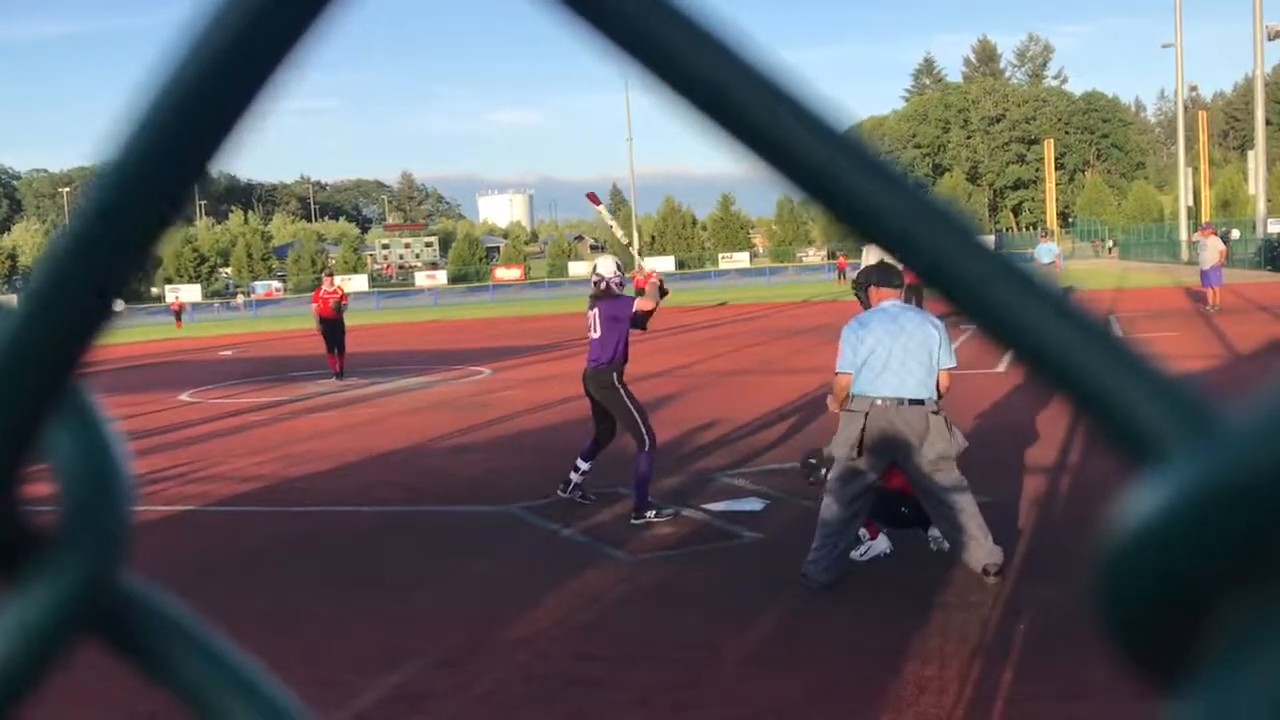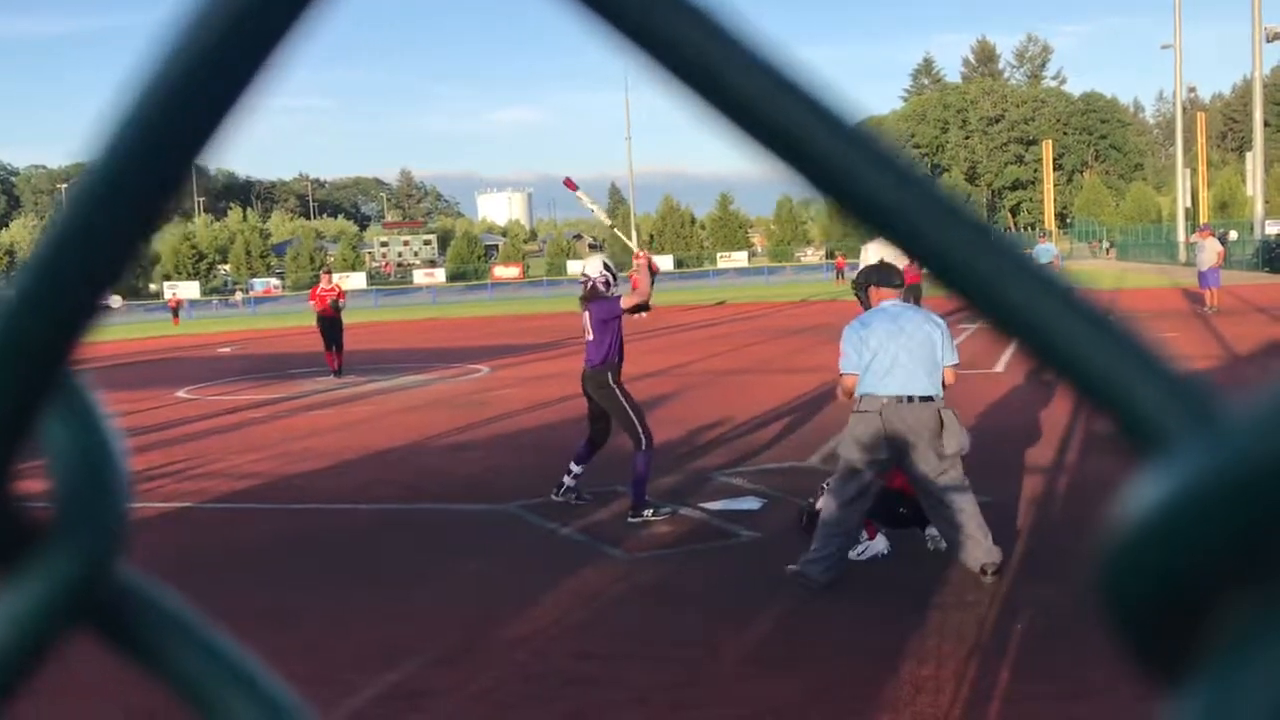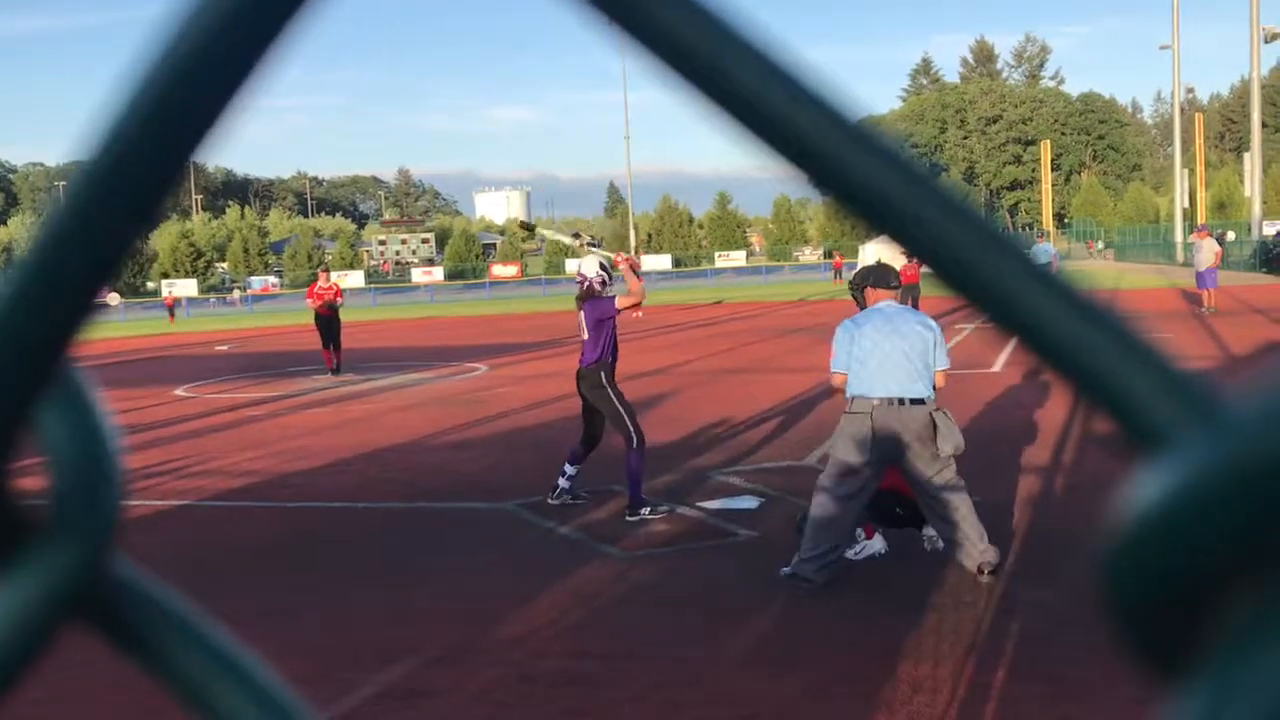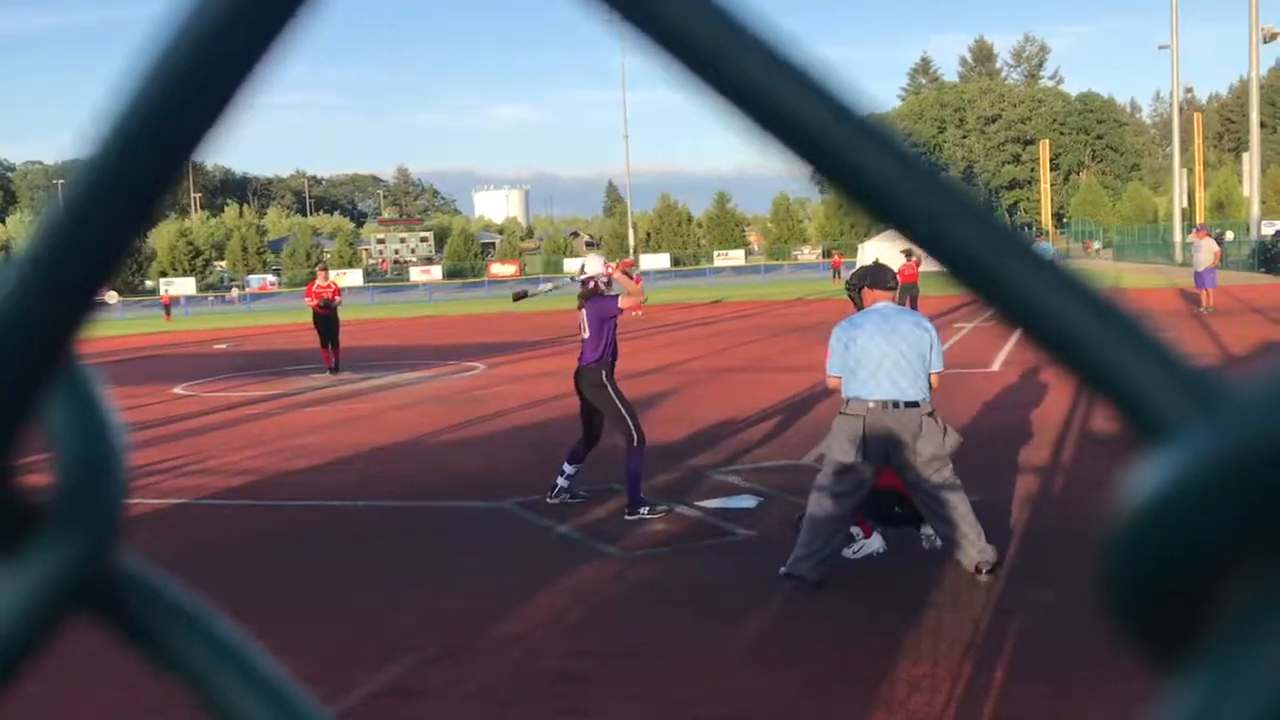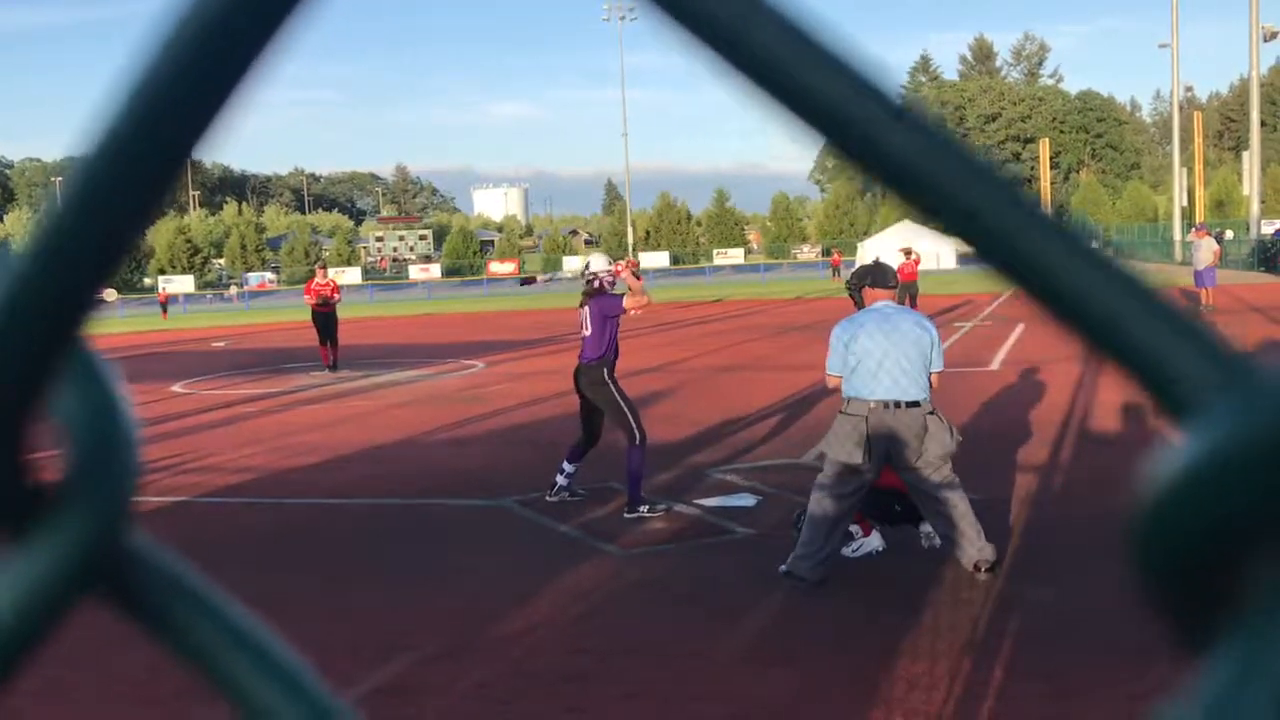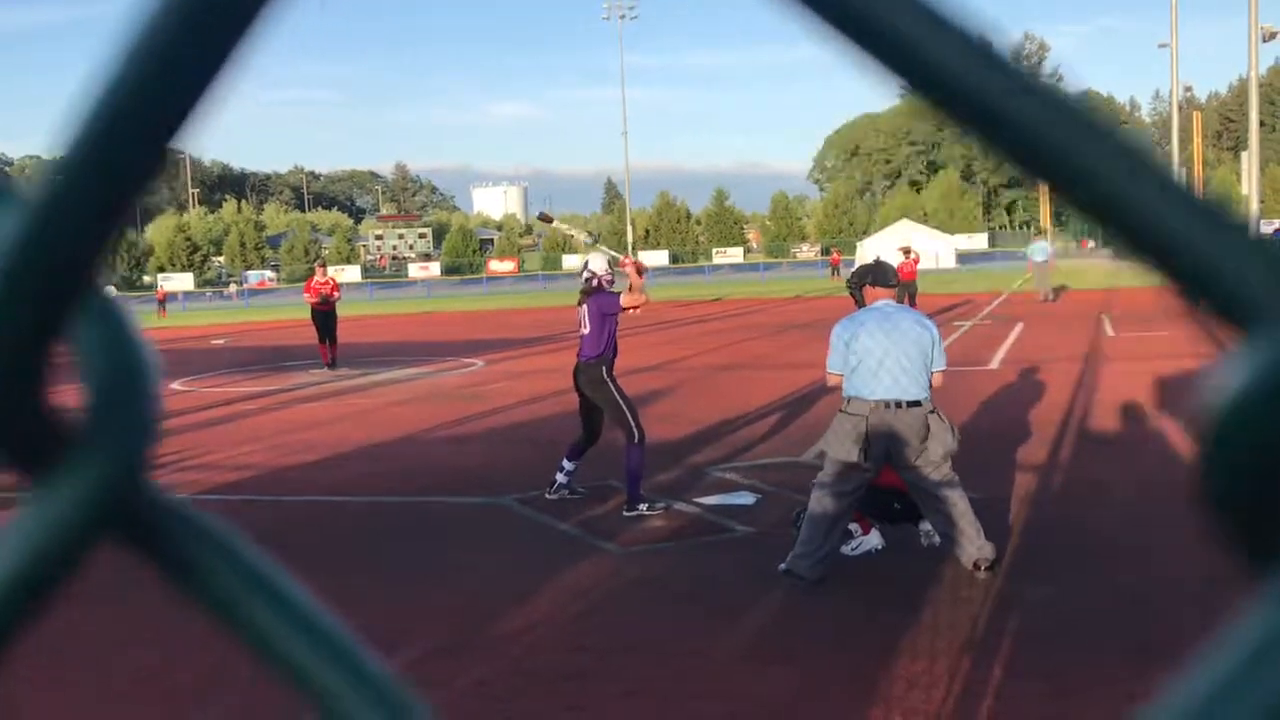
dt=0.2s
person 1, frame 1
left shoulder: (858, 326)
right shoulder: (931, 323)
left elbow: (844, 382)
right elbow: (944, 379)
left wrist: (836, 401)
left hip: (869, 419)
right hip: (919, 419)
left knee: (845, 494)
right knee: (948, 489)
left ankle: (820, 570)
right ankle: (987, 560)
person 1, frame 2
left shoulder: (859, 326)
right shoulder: (933, 321)
left elbow: (849, 382)
right elbow: (949, 376)
left wrist: (844, 393)
left hip: (875, 418)
right hip: (927, 417)
left knee: (846, 494)
right knee: (950, 490)
left ankle: (817, 568)
right ankle: (985, 560)
person 1, frame 3
left shoulder: (851, 327)
right shoulder: (927, 324)
left elbow: (838, 380)
right elbow: (940, 380)
left hip: (868, 420)
right hip: (919, 419)
left knee: (835, 493)
right knee: (945, 490)
left ankle: (809, 568)
right ankle: (981, 559)
person 1, frame 4
left shoulder: (847, 328)
right shoulder: (923, 325)
left elbow: (833, 381)
right elbow: (934, 380)
left hip: (863, 421)
right hip: (914, 421)
left knee: (831, 494)
right knee: (943, 490)
left ankle: (805, 568)
right ankle: (979, 558)
person 1, frame 5
left shoulder: (847, 327)
right shoulder: (923, 324)
left elbow: (833, 381)
right elbow: (934, 380)
left hip: (863, 422)
right hip: (914, 420)
left knee: (832, 493)
right knee: (942, 489)
left ankle: (806, 567)
right ankle: (979, 556)
person 1, frame 6
left shoulder: (848, 325)
right shoulder: (924, 323)
left elbow: (834, 380)
right elbow: (937, 379)
left hip: (863, 422)
right hip: (915, 420)
left knee: (832, 492)
right knee: (942, 488)
left ankle: (805, 565)
right ankle: (978, 555)
person 2, frame 1
left shoulder: (598, 304)
right shoulder: (613, 303)
left elbow: (638, 321)
right elbow: (650, 304)
left wrist: (653, 296)
left hip: (593, 377)
right hip: (609, 379)
left knee: (603, 434)
right knee: (647, 440)
left ankle: (572, 484)
right ankle: (641, 508)
person 2, frame 2
left shoulder: (593, 305)
right shoulder: (602, 305)
left elbow: (641, 302)
right elbow: (643, 296)
left wrist: (647, 273)
right wrist: (643, 267)
left hip: (592, 378)
right hip: (606, 379)
left knee: (597, 437)
right knee: (643, 439)
left ankle: (565, 488)
right ankle: (639, 506)
person 2, frame 3
left shoulder: (587, 304)
right shoulder: (597, 305)
left elbow: (632, 299)
right elbow: (638, 297)
left wrist: (629, 271)
right wrist: (625, 270)
left hip: (588, 377)
right hip: (600, 378)
left knee: (590, 437)
right knee: (635, 438)
left ankle: (561, 490)
right ankle: (636, 505)
person 2, frame 4
left shoulder: (587, 304)
right shoulder: (600, 303)
left elbow: (629, 297)
right elbow: (637, 298)
left wrist: (622, 274)
right wrist: (619, 276)
left hip: (585, 376)
right hip: (599, 378)
left knee: (590, 436)
right knee: (635, 436)
left ankle: (560, 488)
right ankle: (635, 504)
person 2, frame 5
left shoulder: (588, 302)
right shoulder: (603, 301)
left elbow: (631, 300)
right elbow: (643, 300)
left wrist: (628, 277)
right wrist: (627, 275)
left hip: (585, 374)
right hip: (600, 376)
left knee: (590, 435)
right knee: (637, 435)
left ankle: (559, 486)
right ankle: (635, 502)
person 2, frame 6
left shoulder: (586, 300)
right shoulder: (601, 299)
left elbow: (632, 300)
right elbow: (641, 298)
left wrist: (636, 276)
right wrist: (632, 273)
left hip: (583, 373)
right hip: (599, 374)
left knee: (590, 433)
right knee: (635, 434)
left ankle: (558, 484)
right ankle: (634, 501)
